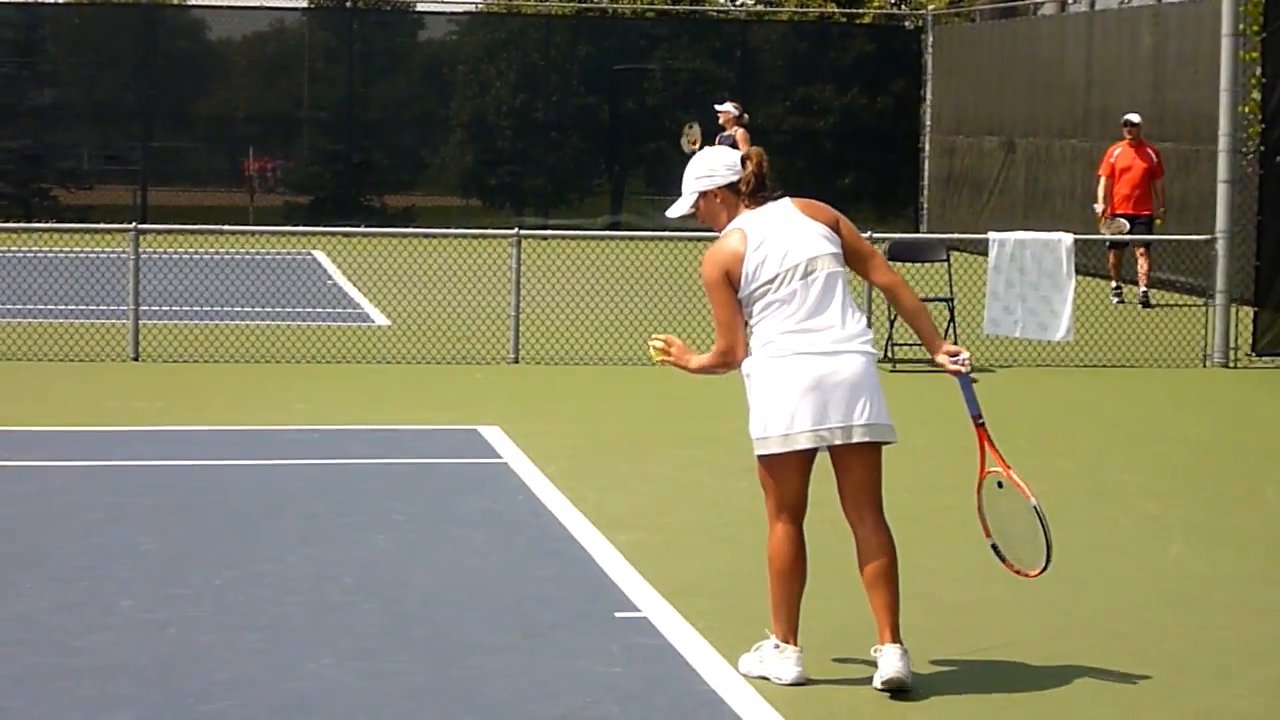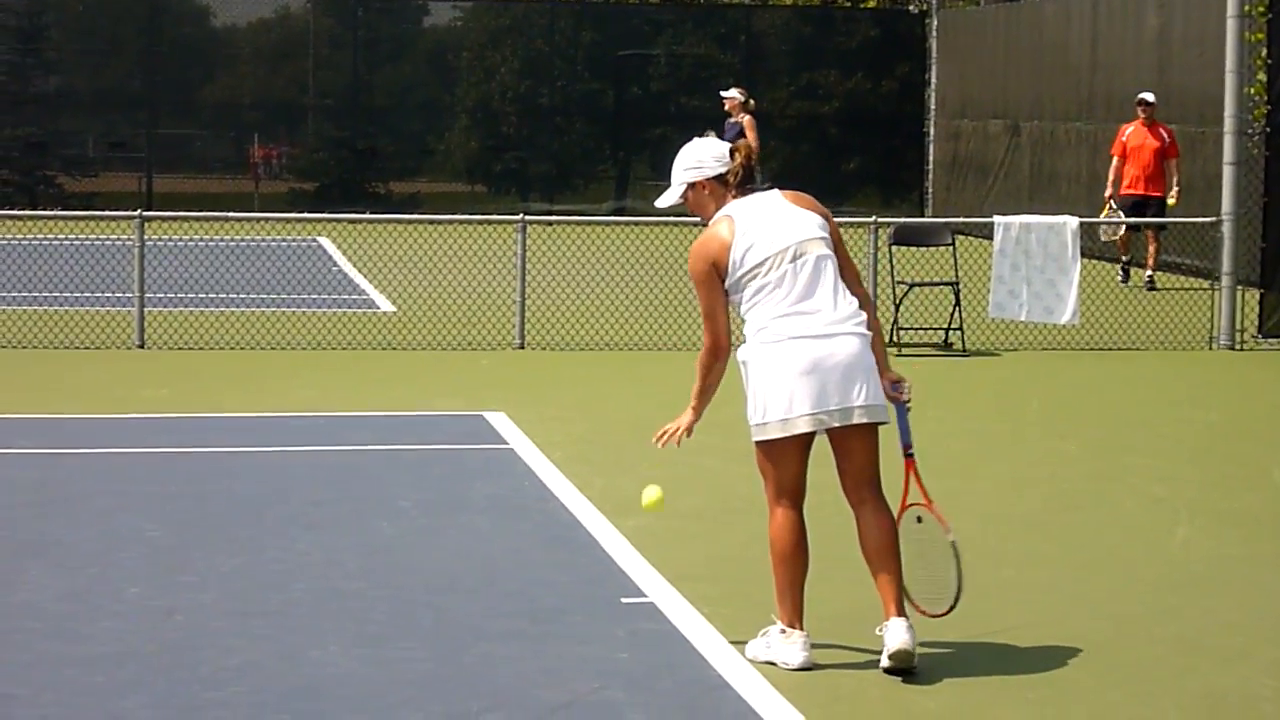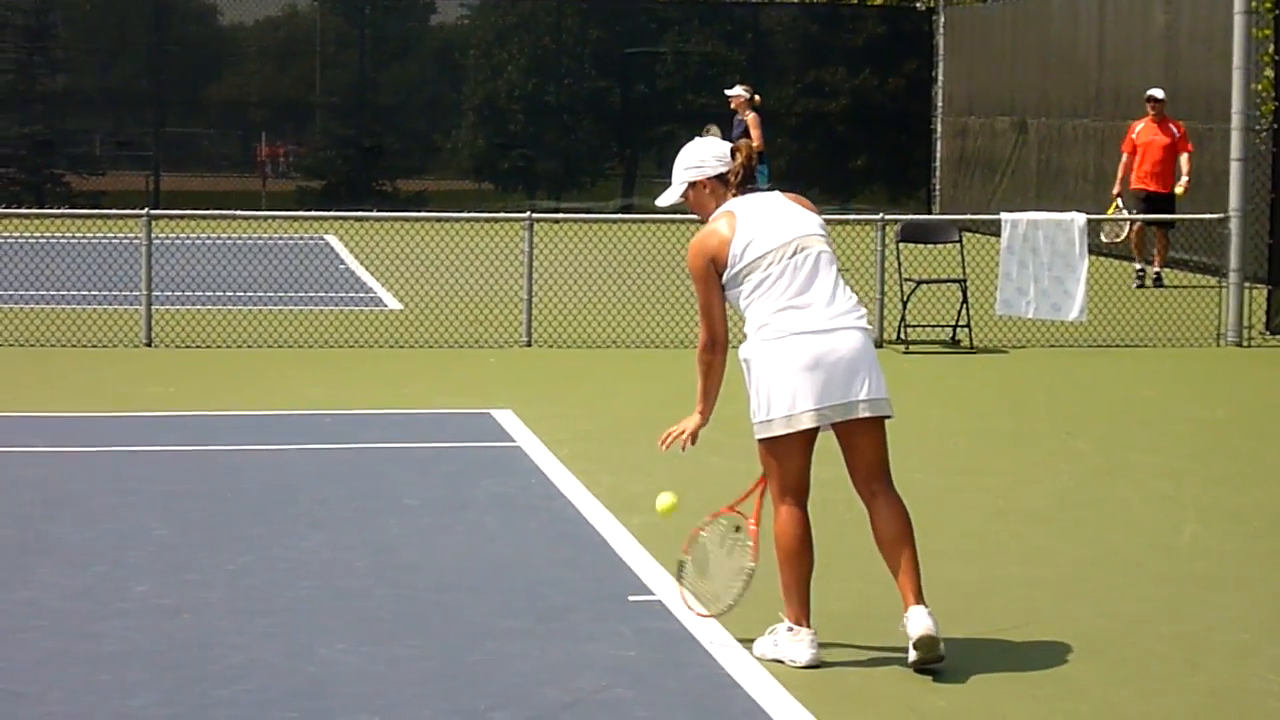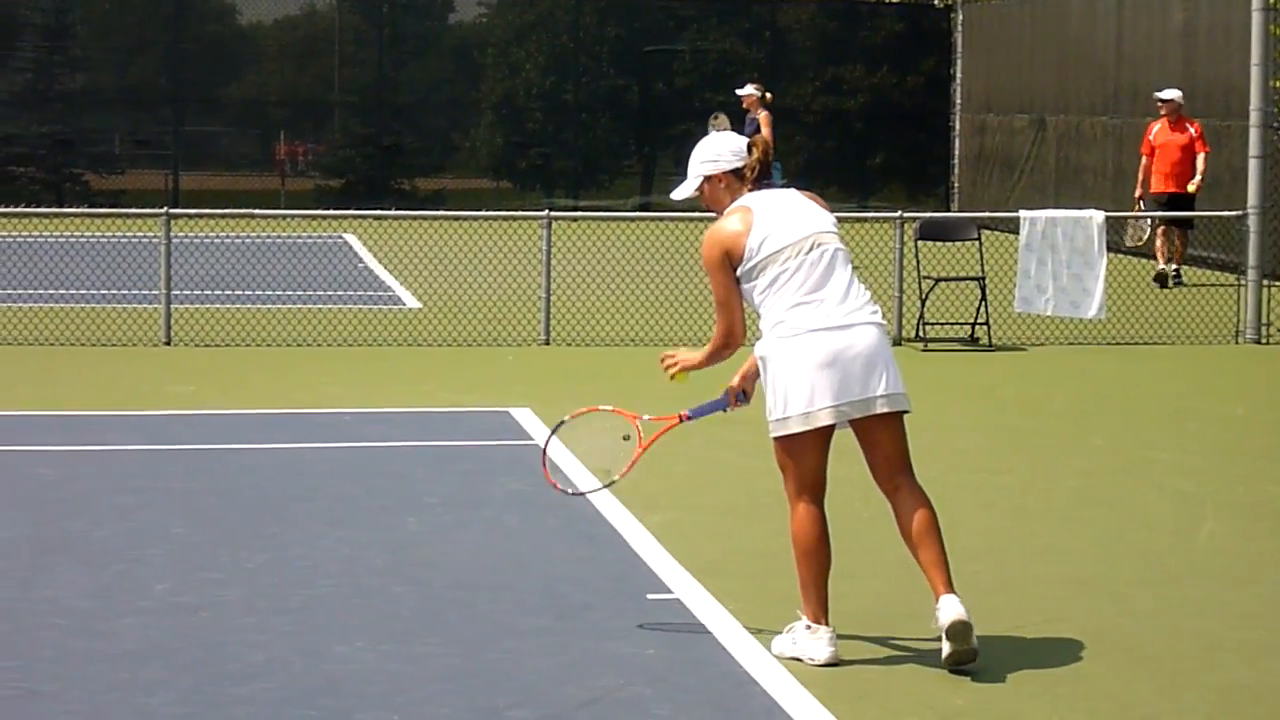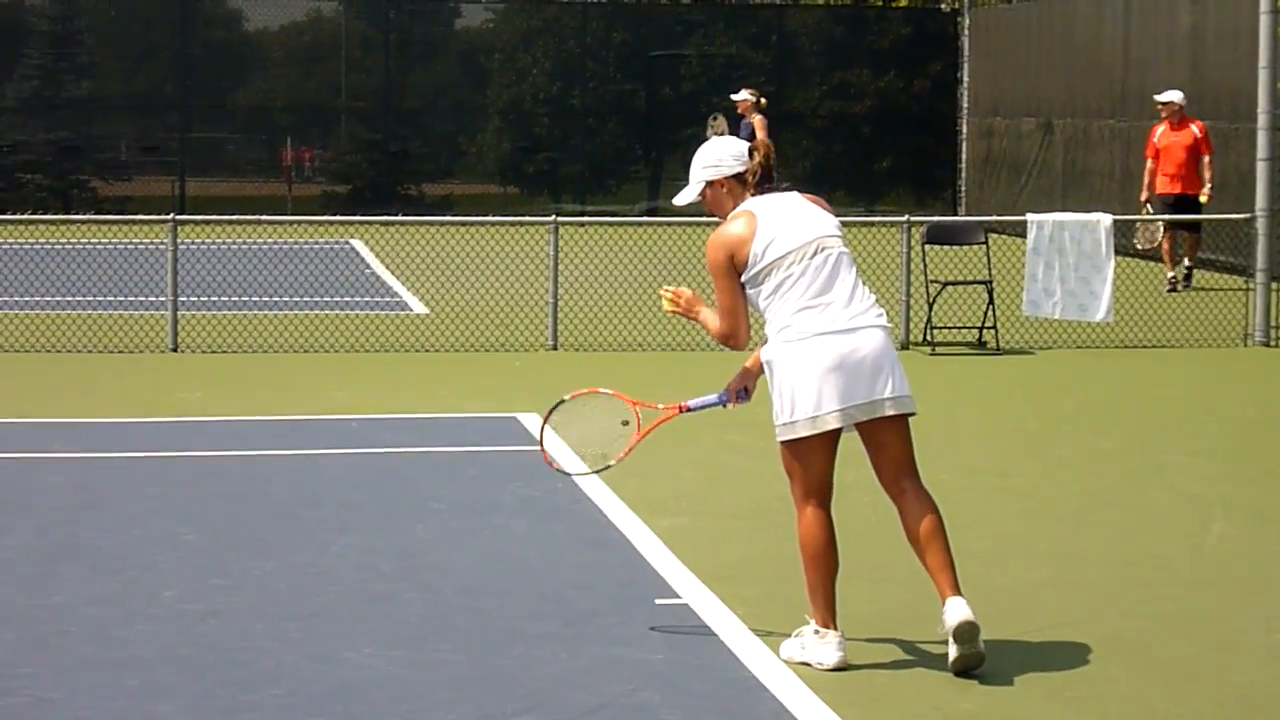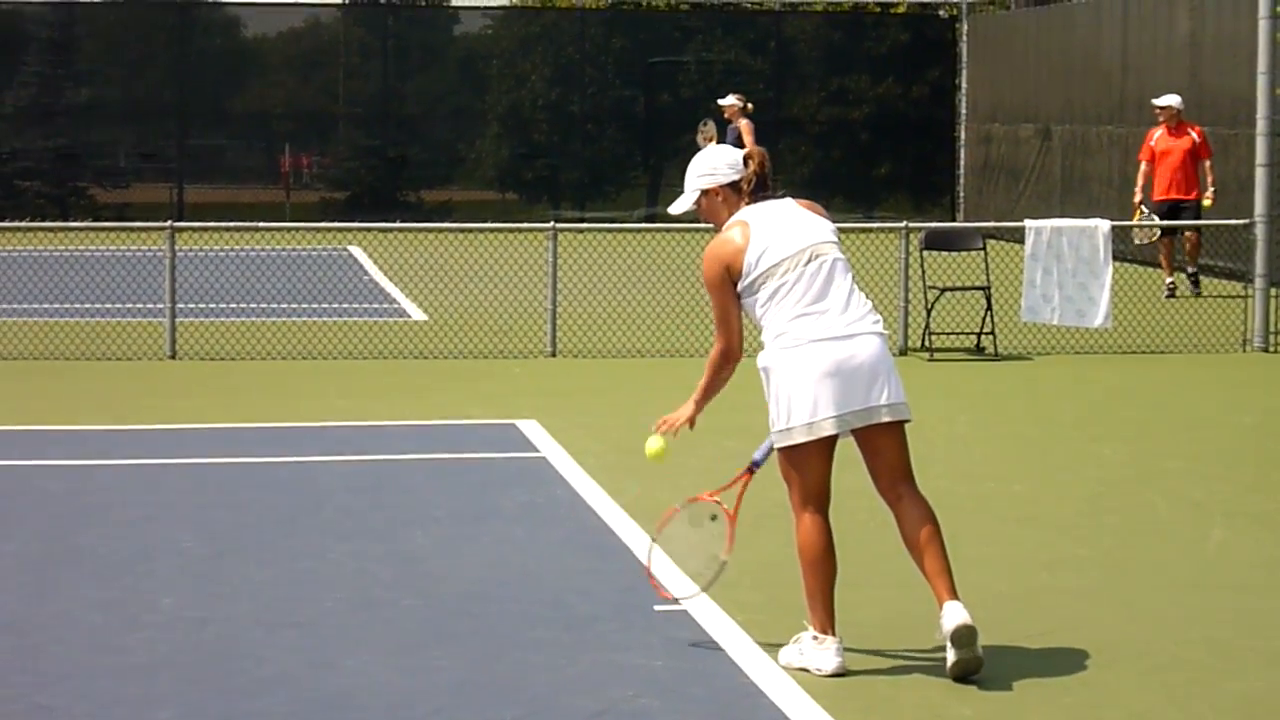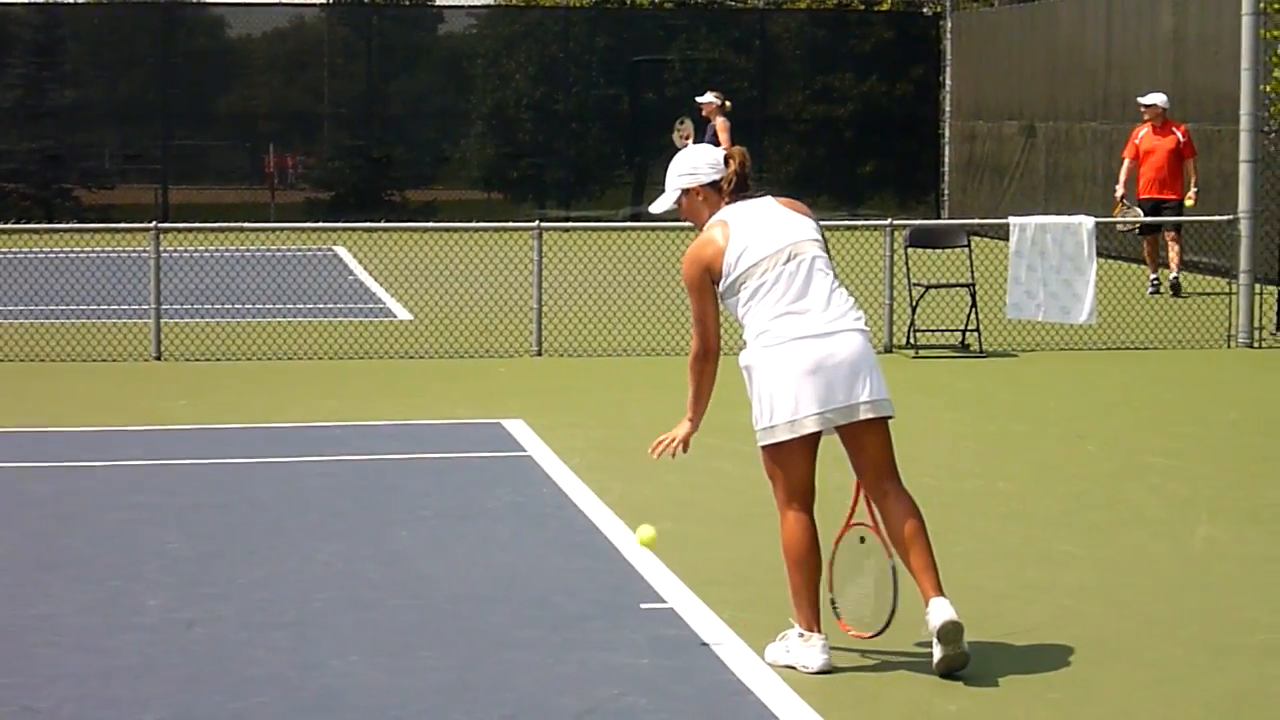
dt=0.2s
person 1, frame 1
left shoulder: (721, 255)
right shoulder: (816, 212)
left elbow: (732, 352)
right elbow: (886, 278)
left wrist: (691, 362)
right wrist: (936, 345)
left hip: (785, 380)
right hip: (852, 371)
left knee: (784, 520)
right knee: (866, 517)
left ankle: (782, 650)
right ankle: (892, 650)
person 1, frame 2
left shoulder: (709, 245)
right shoulder: (804, 204)
left elbow: (717, 345)
right elbow: (857, 289)
left wrist: (693, 412)
right wrist: (883, 365)
left hip: (782, 362)
right hip: (849, 351)
left knee: (785, 503)
right knee: (866, 495)
left ankle: (790, 634)
right ankle: (897, 622)
person 1, frame 3
left shoulder: (707, 241)
right shoulder: (799, 205)
left elbow: (714, 342)
left wrist: (701, 415)
left hip: (785, 360)
right hip: (851, 344)
left knee: (789, 500)
right knee: (877, 488)
left ankle: (797, 632)
right ankle: (917, 612)
person 1, frame 4
left shoulder: (721, 235)
right shoulder: (811, 202)
left elbow: (730, 335)
left wrist: (698, 359)
right wrist: (752, 369)
left hip: (801, 359)
right hip: (865, 340)
left knee: (805, 498)
right knee: (899, 484)
left ankle: (815, 630)
right ankle: (948, 602)
person 1, frame 5
left shoulder: (725, 240)
right shoulder: (814, 204)
left elbow: (733, 334)
left wrist: (695, 312)
right wrist: (756, 365)
left hip: (806, 361)
right hip: (870, 342)
left knee: (812, 502)
right knee: (905, 486)
left ankle: (824, 635)
right ankle: (955, 605)
person 1, frame 6
left shoulder: (721, 250)
right shoulder: (812, 211)
left elbow: (728, 350)
left wrist: (693, 408)
left hip: (802, 366)
right hip: (867, 349)
left knee: (810, 509)
right knee: (901, 491)
left ankle: (822, 640)
right ankle: (952, 609)
person 1, frame 7
left shoulder: (701, 251)
right shoulder: (794, 209)
left elbow: (706, 351)
left wrist: (688, 425)
left hip: (784, 364)
right hip: (849, 346)
left knee: (794, 506)
right knee: (885, 487)
left ankle: (808, 638)
right ankle: (937, 605)
person 2, frame 1
left shoulder: (1151, 153)
right shoulder: (1114, 151)
left elbow: (1158, 183)
right elbow: (1104, 180)
left wrist: (1160, 207)
right wrist: (1101, 203)
left hip: (1143, 212)
right hip: (1118, 210)
left knee: (1142, 250)
right knee: (1115, 252)
left ankle: (1143, 292)
right ankle: (1116, 287)
person 2, frame 2
left shoulder: (1165, 133)
right shoulder: (1126, 130)
left elbow: (1172, 162)
right elbow: (1117, 161)
left wrist: (1175, 187)
right wrist: (1110, 186)
left hip: (1155, 193)
right hip: (1129, 191)
left knee: (1152, 234)
right knee: (1122, 232)
left ankle: (1149, 275)
right ankle: (1125, 259)
person 2, frame 3
left shoulder: (1176, 128)
right shoulder: (1137, 127)
left elbow: (1184, 155)
right elbow: (1126, 158)
left wrist: (1185, 177)
right wrist: (1118, 183)
left hip: (1165, 189)
right hip: (1139, 187)
left knee: (1162, 232)
right knee: (1137, 226)
left ankle: (1157, 272)
right ankle: (1139, 268)
person 2, frame 4
left shoulder: (1193, 128)
right shoulder: (1154, 128)
left elbow: (1201, 155)
right elbow: (1146, 160)
left wrist: (1199, 177)
right wrist: (1139, 186)
left hip: (1184, 190)
right hip: (1159, 189)
left knee: (1181, 231)
right knee: (1161, 229)
left ankle: (1176, 270)
right ankle: (1162, 270)
person 2, frame 5
left shoulder: (1197, 128)
right shoulder: (1157, 131)
left elbow: (1206, 158)
right elbow: (1151, 162)
left wrist: (1208, 184)
right wrist: (1145, 189)
left hip: (1191, 191)
right hip: (1165, 191)
left knee: (1192, 234)
right knee: (1167, 234)
left ankle: (1188, 265)
right ankle: (1170, 276)
person 2, frame 6
left shoulder: (1195, 132)
right shoulder: (1154, 134)
left elbow: (1205, 162)
right elbow: (1145, 165)
left wrist: (1210, 188)
right wrist: (1139, 190)
left hip: (1189, 196)
right hip: (1162, 197)
left knee: (1192, 235)
right knee: (1165, 240)
left ankle: (1192, 270)
right ankle: (1169, 283)
person 2, frame 7
left shoulder: (1179, 132)
right shoulder: (1139, 133)
left elbow: (1189, 162)
right elbow: (1128, 161)
left wrist: (1193, 188)
right wrist: (1121, 186)
left hip: (1172, 196)
right hip: (1146, 195)
left knee: (1172, 235)
right knee: (1149, 239)
left ankle: (1174, 278)
right ankle: (1154, 278)
